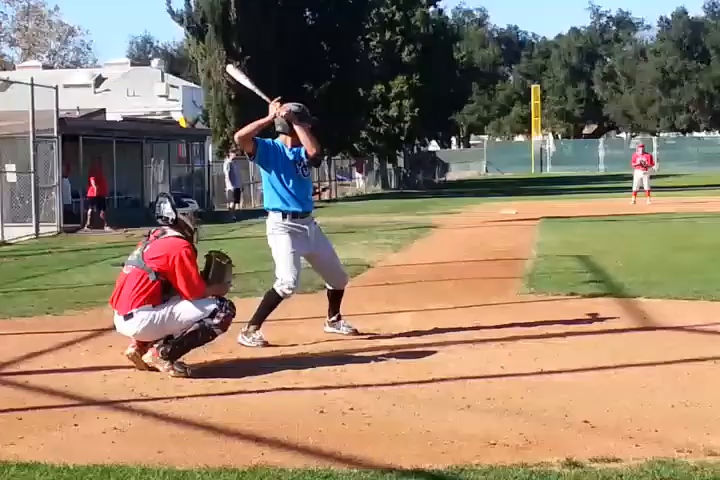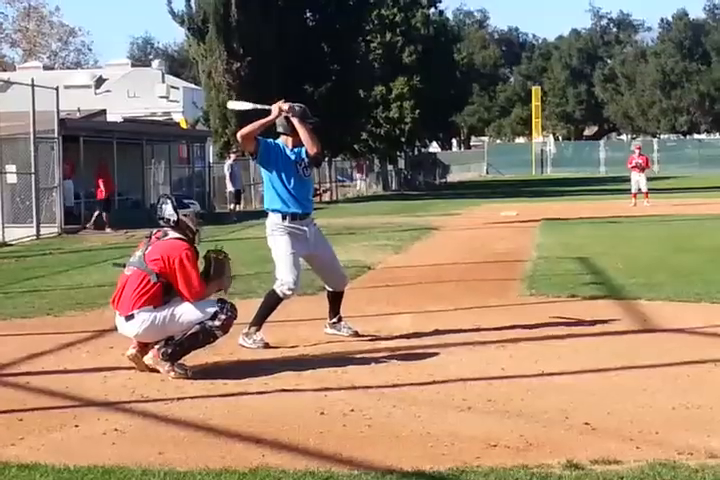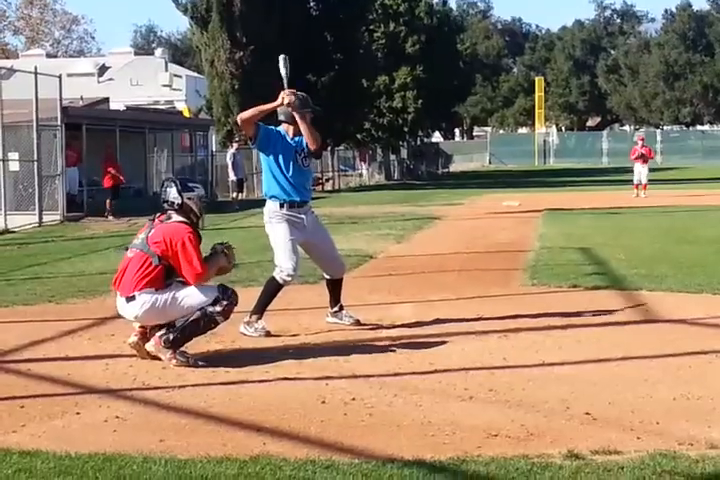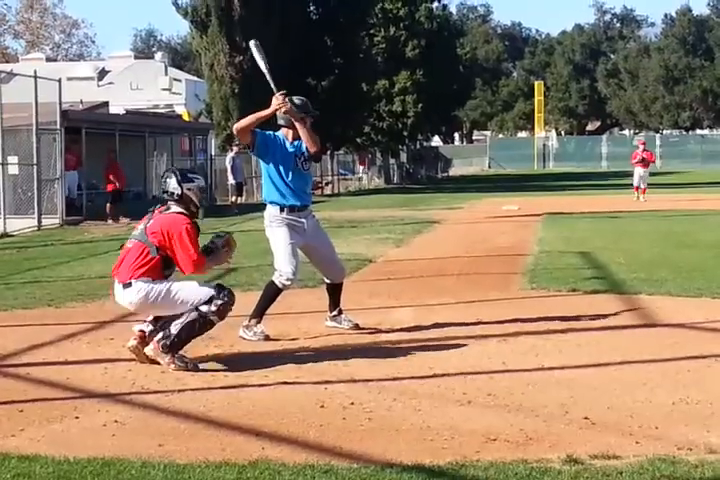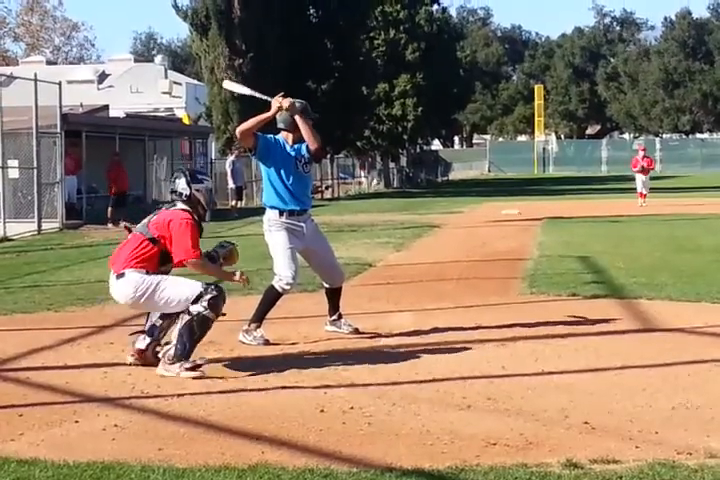
dt=0.3s
person 1, frame 1
left shoulder: (303, 152)
right shoulder: (268, 149)
left elbow: (315, 151)
right elbow: (239, 138)
left wrist: (293, 119)
right wrist: (269, 118)
left hip: (308, 224)
right hip: (282, 225)
left knee: (338, 276)
right knee: (287, 283)
left ankle: (334, 319)
right ankle: (250, 330)
person 1, frame 2
left shoulder: (303, 152)
right shoulder: (269, 149)
left elbow: (315, 149)
right elbow: (242, 137)
left wrist: (294, 116)
right wrist: (273, 116)
left hip: (307, 224)
right hip: (281, 226)
left knee: (337, 277)
right knee: (287, 284)
left ankle: (334, 321)
right ankle: (250, 331)
person 1, frame 3
left shoulder: (304, 140)
right shoulder: (269, 136)
left elbow: (315, 146)
right elbow: (242, 119)
left wrist: (294, 110)
right wrist: (277, 103)
left hip: (306, 212)
right hip: (279, 213)
left knee: (335, 265)
right knee: (286, 269)
left ankle: (335, 310)
right ankle: (252, 319)
person 1, frame 4
left shoulder: (304, 145)
right shoulder: (268, 141)
left elbow: (315, 149)
right elbow: (238, 129)
left wrist: (293, 117)
right wrist: (271, 110)
left hip: (306, 216)
right hip: (280, 217)
left knee: (335, 268)
right knee: (286, 274)
left ankle: (334, 314)
right ankle: (251, 323)
person 1, frame 5
left shoulder: (304, 149)
right shoulder: (269, 145)
left elbow: (317, 146)
right elbow: (241, 133)
left wrist: (296, 113)
right wrist: (272, 112)
left hip: (305, 221)
right hip: (279, 222)
left knee: (334, 273)
right knee: (286, 278)
left ankle: (334, 318)
right ankle: (251, 328)
person 2, frame 1
left shoulder: (152, 239)
right shoulder: (180, 246)
right elbow: (196, 293)
left wrist: (208, 282)
right wrist: (220, 288)
left hip: (123, 318)
right hip: (142, 320)
left knee: (180, 300)
right knee: (223, 310)
left ankle: (142, 345)
right ankle: (163, 353)
person 2, frame 2
left shoulder: (153, 240)
right shoulder: (181, 248)
right elbow: (196, 294)
left wrist: (208, 281)
right wrist: (219, 284)
left hip: (125, 319)
right hip: (142, 320)
left knee: (182, 302)
right knee: (225, 312)
left ankle: (143, 346)
right ankle: (164, 355)
person 2, frame 3
left shoulder: (157, 223)
right shoulder: (182, 231)
right elbow: (198, 277)
left wrist: (210, 264)
right wrist: (217, 261)
left hip: (126, 301)
right hip: (143, 302)
left knee: (184, 287)
right knee: (226, 297)
left ankle: (145, 333)
right ankle: (166, 343)
person 2, frame 4
left shoulder: (157, 215)
right shoulder: (181, 222)
right elbow: (196, 266)
left wrist: (209, 251)
right wrist: (219, 257)
left hip: (125, 288)
right hip: (140, 290)
left knee: (182, 290)
right knee: (222, 297)
left ankle: (144, 335)
right ankle: (164, 347)
person 2, frame 5
left shoulder: (168, 214)
right shoulder: (182, 218)
left elbow: (180, 258)
right elbow: (192, 260)
left wrist: (212, 259)
right wrist: (227, 275)
left hip: (123, 281)
right hip: (133, 283)
left knee: (180, 296)
right knee: (212, 295)
left ankle: (144, 349)
right ankle: (174, 361)
